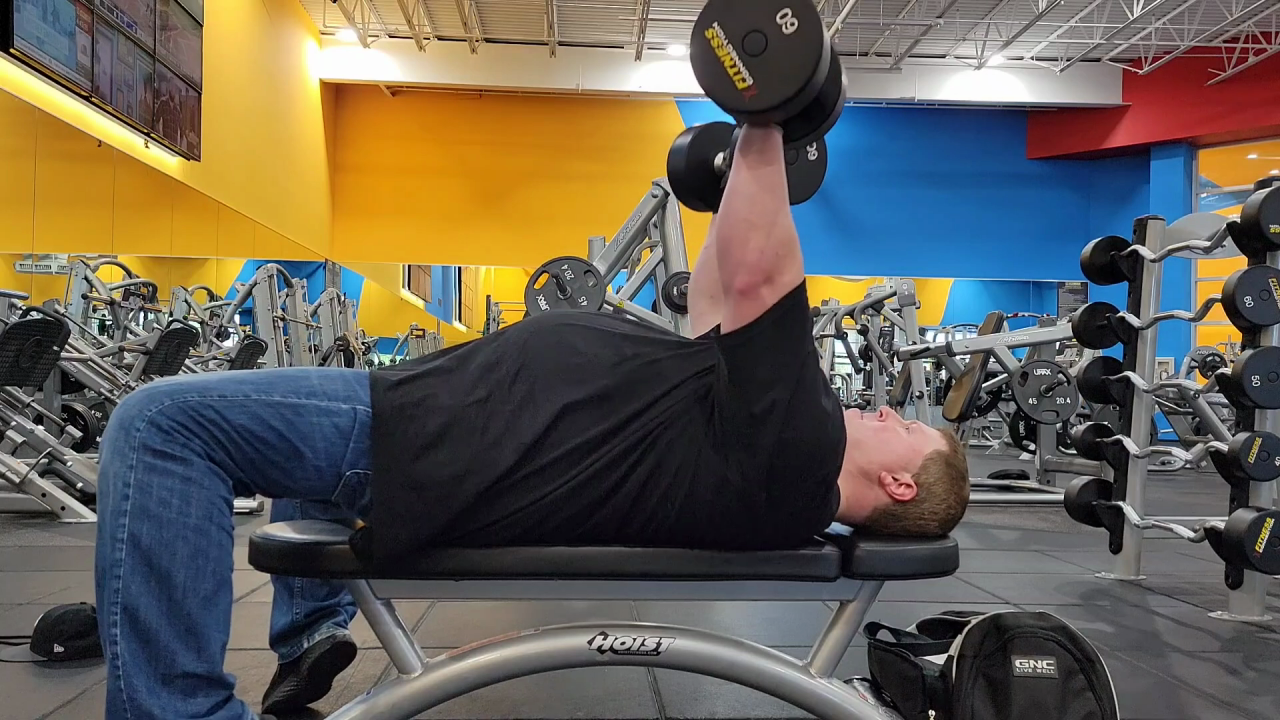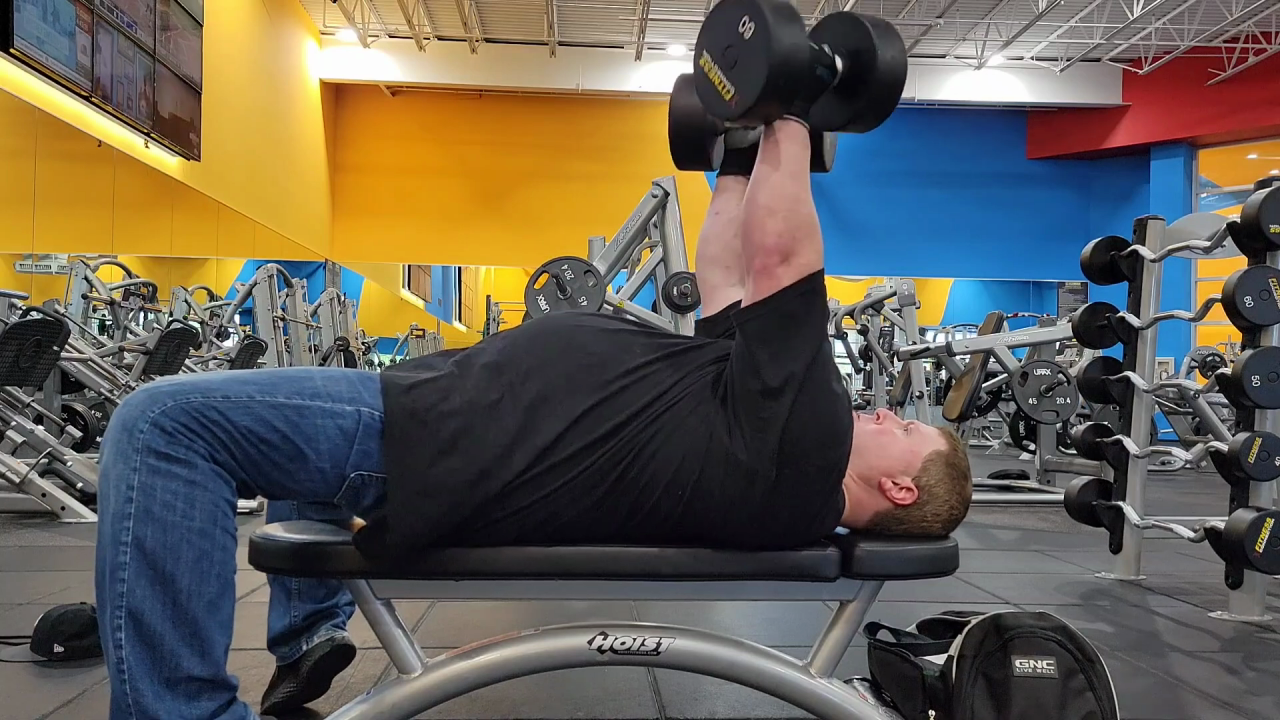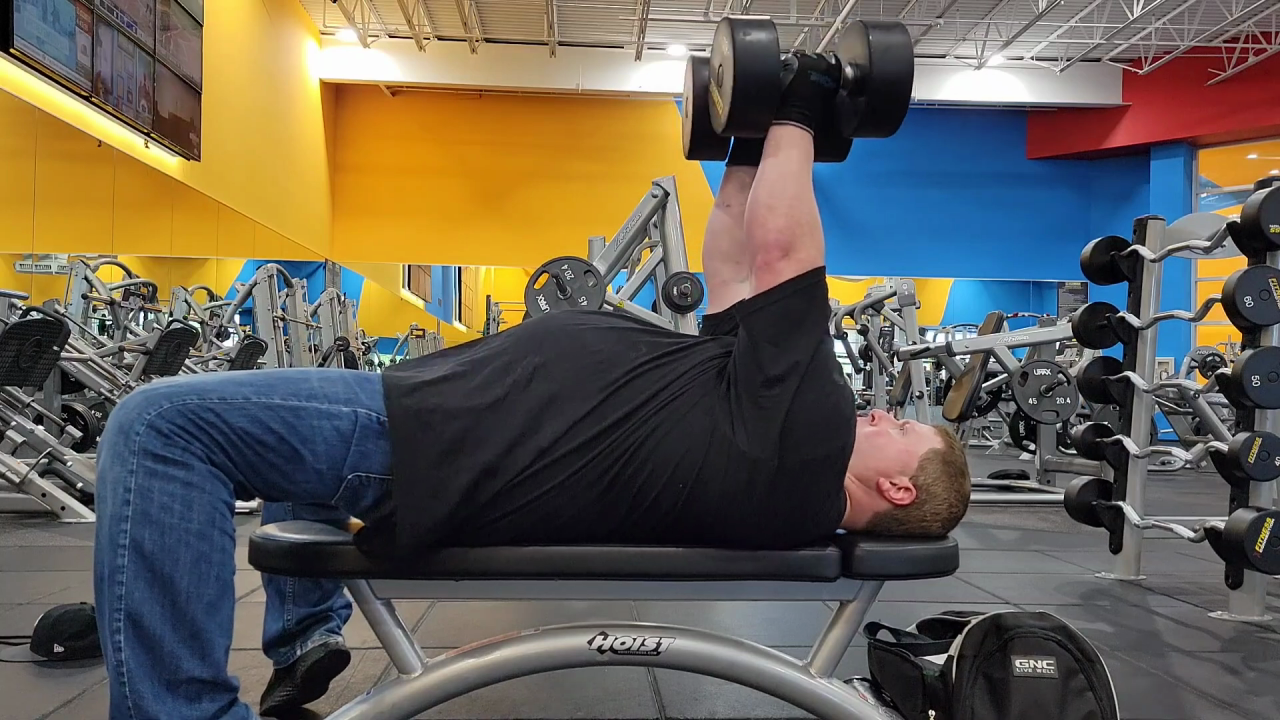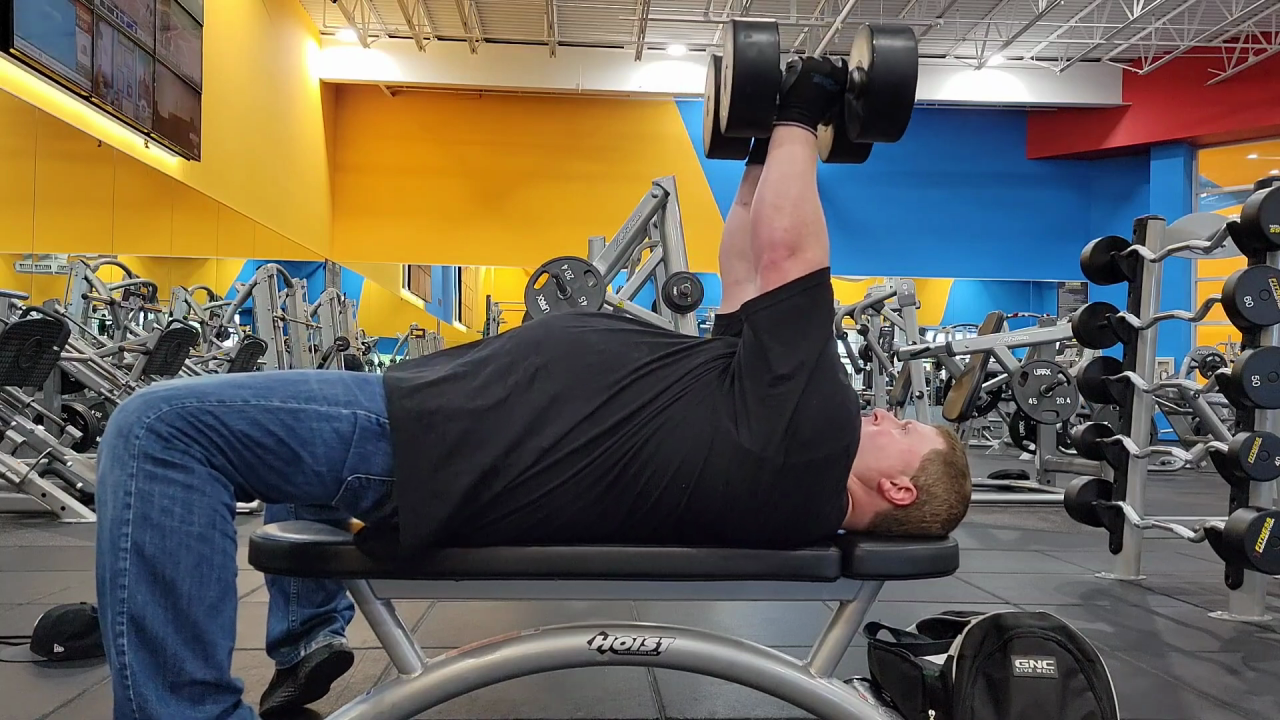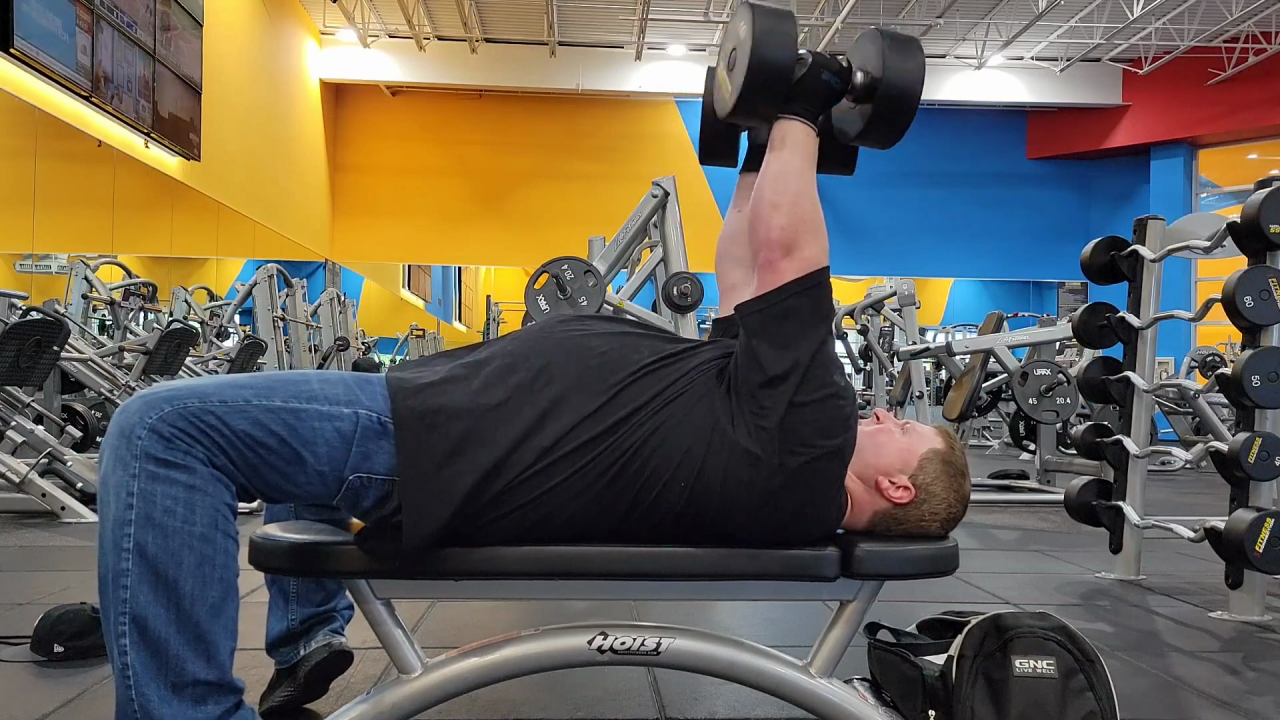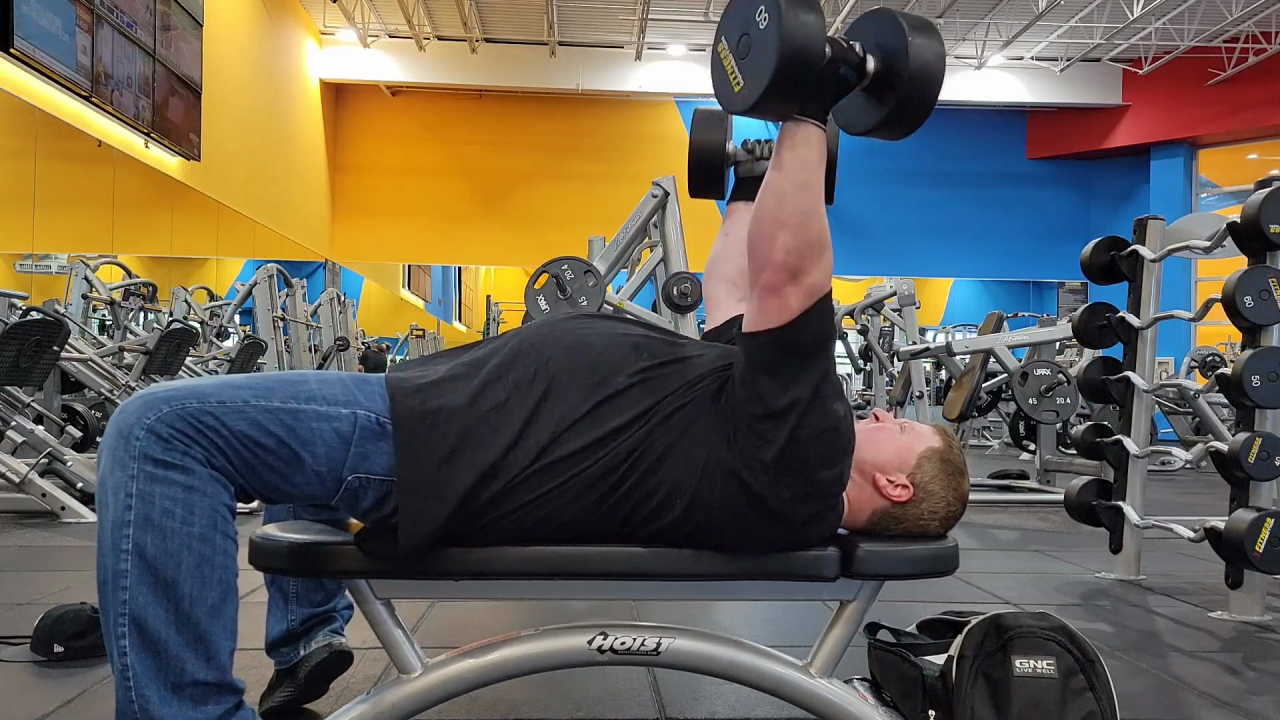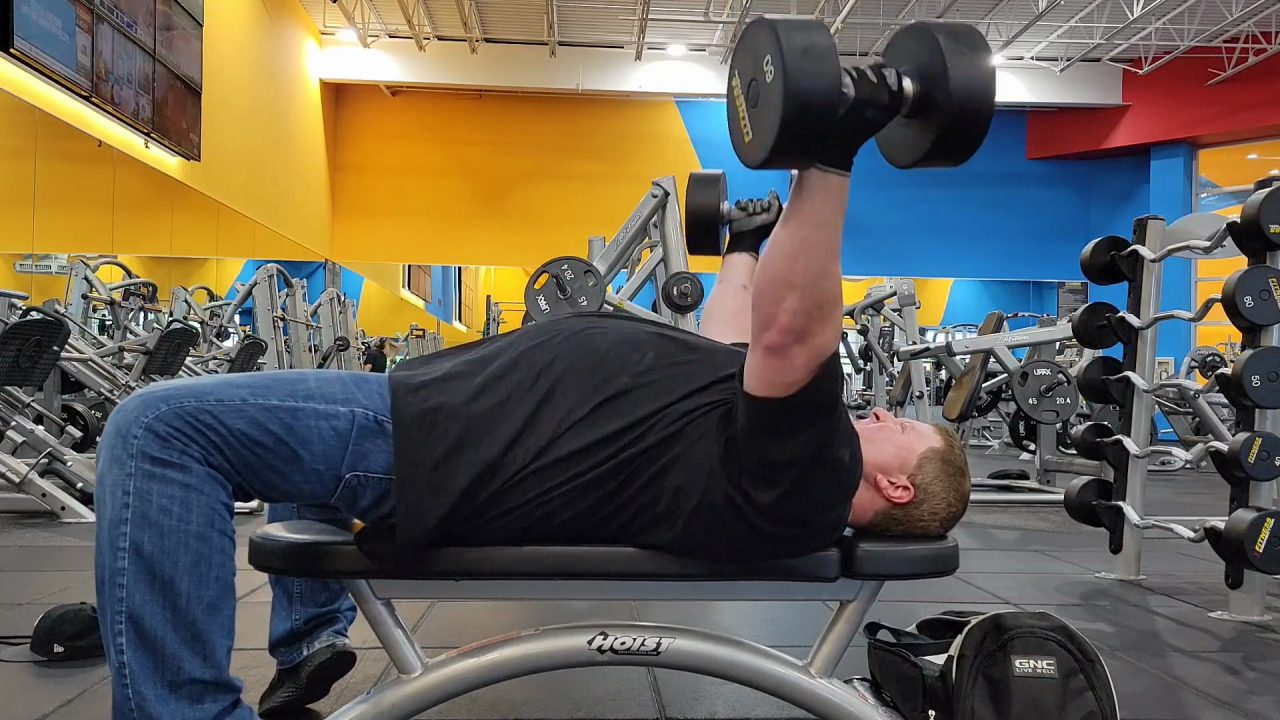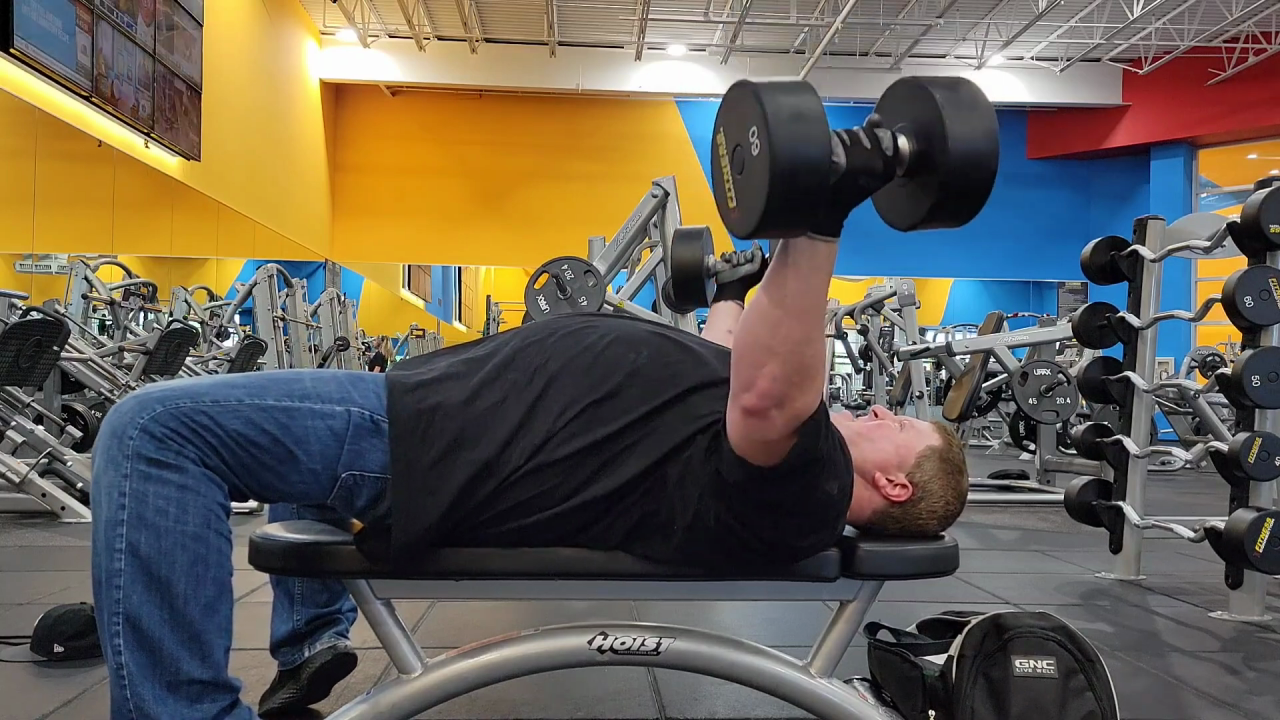
dt=0.4s
person 1, frame 1
left shoulder: (797, 457)
right shoulder: (787, 436)
left elbow: (753, 279)
right elbow: (717, 320)
left wrist: (765, 123)
right wrist: (743, 166)
left hip: (431, 452)
right hip: (454, 417)
left knee: (161, 423)
right knee: (295, 407)
right ankle: (310, 641)
person 1, frame 2
left shoulder: (802, 451)
right shoulder: (778, 428)
left elbow: (778, 261)
right elbow: (725, 279)
left wrist: (790, 112)
right wrist: (738, 156)
left hip: (428, 452)
right hip: (458, 414)
left knee: (164, 424)
right ankle: (309, 641)
person 1, frame 3
left shoulder: (806, 444)
right shoulder: (776, 420)
left elbow: (780, 256)
right elbow: (738, 279)
left wrist: (793, 118)
right wrist: (746, 146)
left hip: (431, 450)
right hip: (457, 412)
left knee: (162, 423)
right ankle: (304, 641)
person 1, frame 4
left shoulder: (809, 443)
right shoulder: (792, 423)
left elbow: (785, 258)
right elbow: (750, 280)
left wrist: (798, 119)
right wrist: (763, 148)
left hip: (432, 451)
left knee: (161, 427)
right ankle: (307, 644)
person 1, frame 5
left shoulder: (806, 443)
right shoulder: (799, 429)
left elbow: (783, 257)
right elbow: (748, 285)
left wrist: (798, 113)
right wrist: (760, 156)
left hip: (432, 449)
left knee: (162, 428)
right knee: (282, 411)
right ankle: (306, 646)
person 1, frame 6
left shoulder: (801, 466)
right shoulder: (772, 430)
left elbow: (787, 281)
right elbow: (737, 306)
left wrist: (807, 119)
right wrist: (747, 191)
left knee: (161, 428)
right ankle: (307, 647)
person 1, frame 7
left shoulder: (803, 480)
right shoulder: (803, 446)
left elbow: (789, 332)
right elbow: (729, 348)
left wrist: (828, 157)
right wrist: (744, 242)
left knee: (160, 425)
right knee: (290, 408)
right ankle: (308, 649)
person 1, frame 8
left shoulder: (803, 489)
right shoulder: (795, 448)
left elbow: (762, 395)
right elbow: (720, 378)
left wrist: (819, 221)
right wrist: (732, 291)
left knee: (154, 431)
right ankle: (310, 648)
